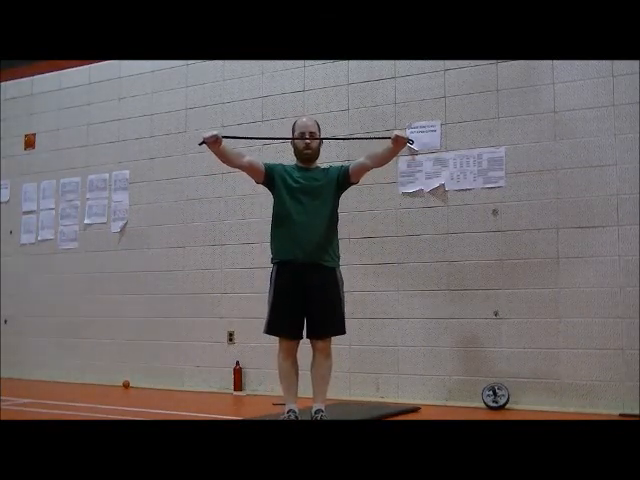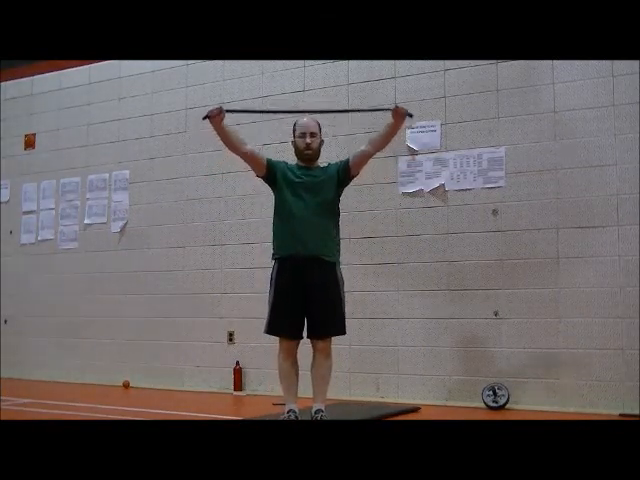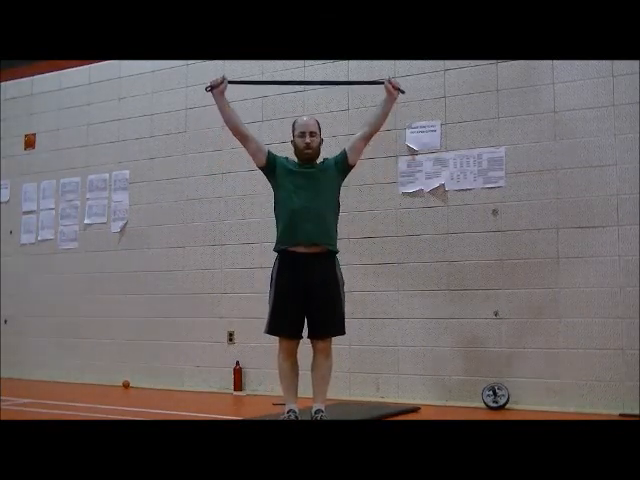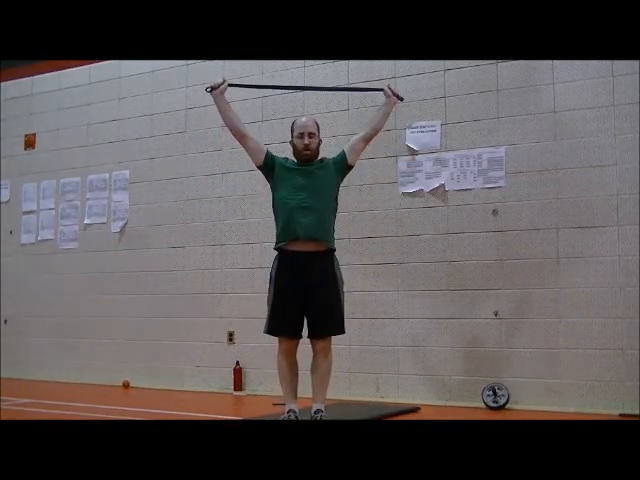
dt=0.3s
person 1, frame 1
left shoulder: (335, 176)
right shoulder: (277, 174)
left elbow: (368, 162)
right elbow: (243, 162)
left wrist: (395, 147)
right wrist: (217, 147)
left hip: (324, 269)
right hip: (286, 269)
left knee: (322, 344)
right knee: (287, 344)
left ankle: (319, 408)
right ankle: (290, 408)
person 1, frame 2
left shoulder: (335, 173)
right shoulder: (279, 172)
left elbow: (369, 149)
right elbow: (244, 150)
left wrist: (395, 123)
right wrist: (218, 124)
left hip: (324, 268)
right hip: (287, 268)
left knee: (322, 344)
right knee: (287, 344)
left ankle: (319, 408)
right ankle: (290, 408)
person 1, frame 3
left shoulder: (335, 168)
right shoulder: (278, 168)
left elbow: (366, 133)
right elbow: (242, 134)
left wrist: (390, 97)
right wrist: (219, 96)
left hip: (324, 265)
right hip: (288, 264)
left knee: (322, 344)
right knee: (287, 344)
left ankle: (319, 408)
right ankle: (290, 409)
person 1, frame 4
left shoulder: (333, 168)
right shoulder: (277, 168)
left elbow: (367, 134)
right elbow: (241, 133)
left wrist: (389, 102)
right wrist: (219, 96)
left hip: (323, 264)
right hip: (287, 264)
left knee: (322, 344)
right knee: (286, 345)
left ankle: (319, 409)
right ankle: (290, 409)
